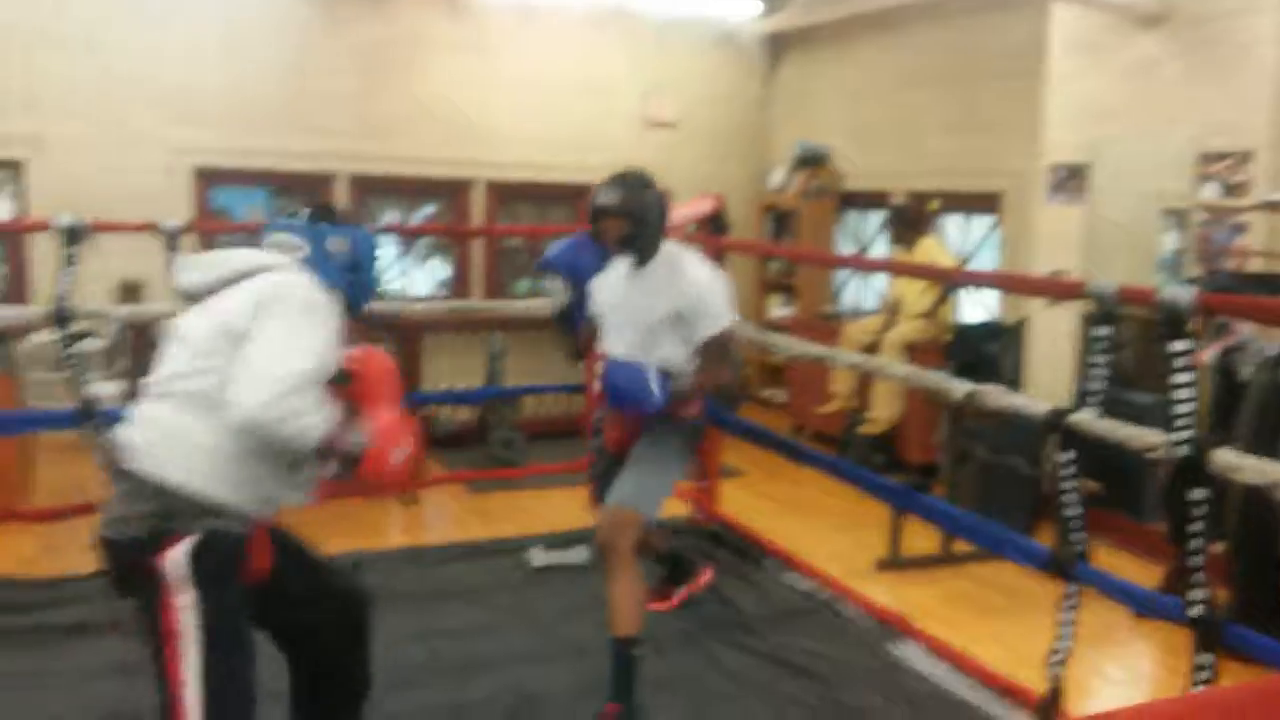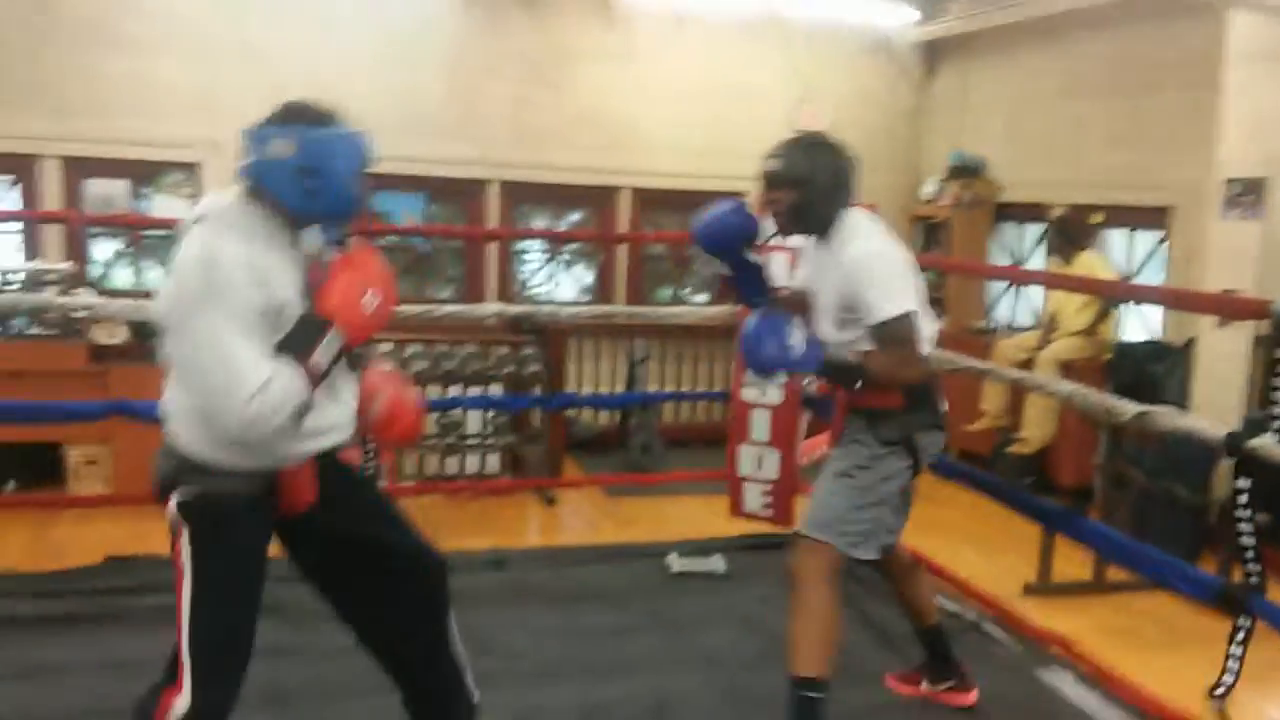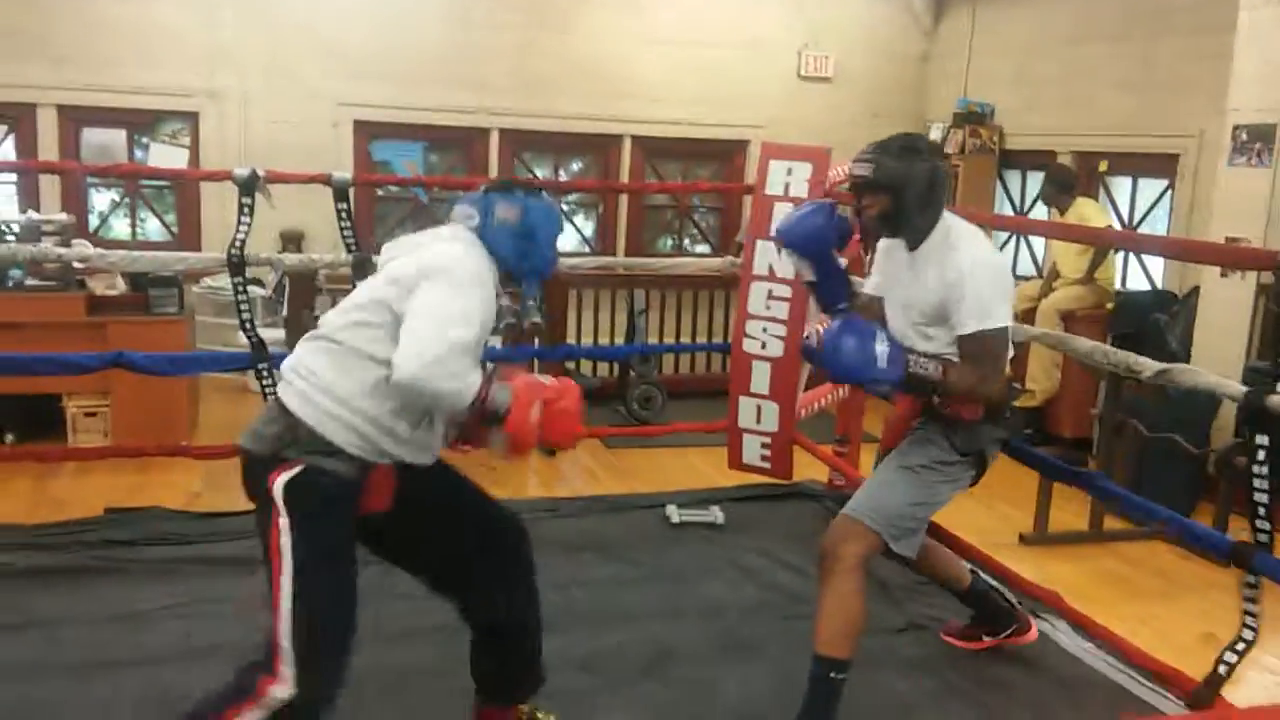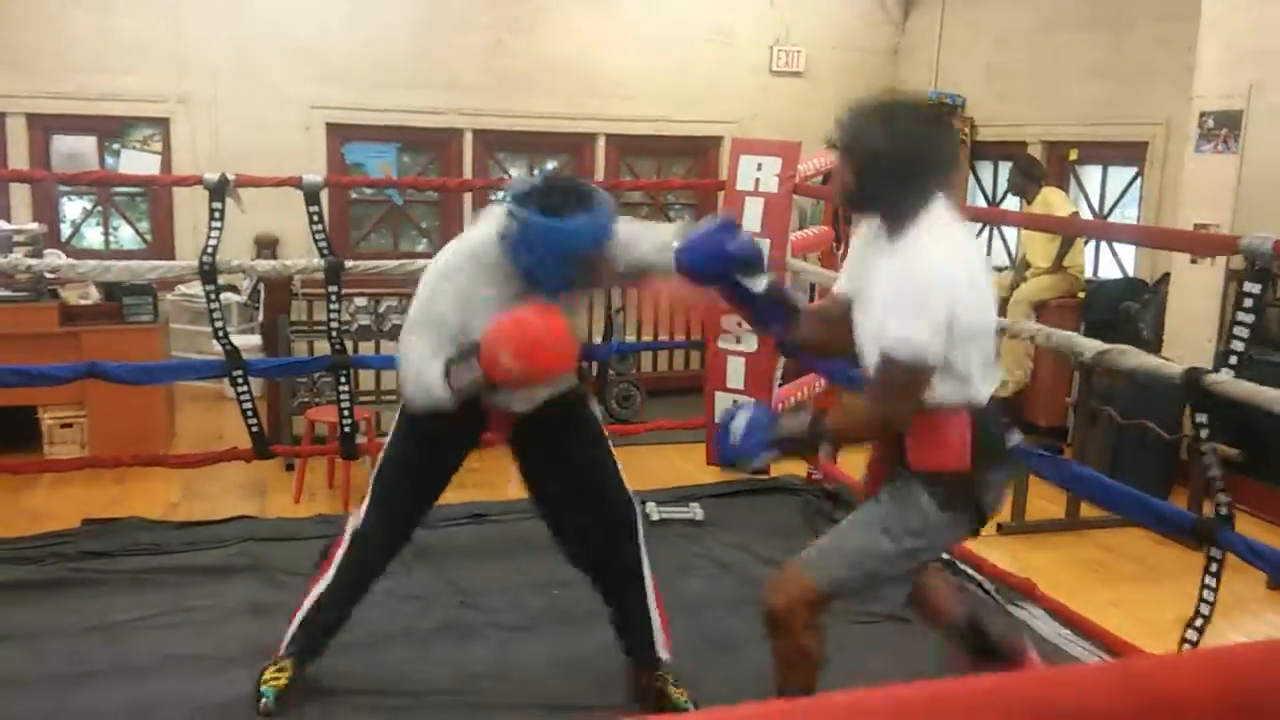
dt=0.7s
person 1, frame 1
left shoulder: (691, 277)
right shoulder: (609, 268)
left elbow: (720, 370)
left wrist: (671, 386)
left hip: (669, 419)
right hip: (623, 412)
left knee: (616, 537)
right knee: (621, 513)
person 1, frame 2
left shoulder: (866, 250)
right shoulder: (829, 241)
left elbow: (908, 367)
right elbow: (793, 315)
left wrist: (819, 356)
left hip: (890, 423)
right hip: (886, 420)
left knee: (811, 564)
right knee: (883, 545)
right ankle: (945, 672)
person 1, frame 3
left shoulder: (971, 262)
right shoulder: (896, 241)
left elbow: (985, 383)
right elbow: (868, 320)
left wrist: (900, 369)
right wrist: (822, 266)
left hip: (956, 425)
right hip: (922, 413)
left knee: (844, 546)
right knee: (895, 531)
right ankle: (1000, 617)
person 1, frame 4
left shoulder: (933, 269)
right shoulder: (884, 228)
left elbow: (886, 410)
right elbow: (829, 329)
left wrist: (784, 429)
right wrist: (744, 288)
left hip: (945, 473)
right hip: (916, 448)
left knee: (788, 601)
right knee: (901, 561)
right ankle: (995, 649)
person 2, frame 1
left shoulder: (244, 293)
right shoulder: (301, 297)
right elbow: (263, 407)
right wrist: (353, 440)
left hip: (218, 518)
right hip: (177, 534)
left knee: (334, 613)
person 2, frame 2
left shoulder: (294, 236)
right shoulder: (213, 256)
right elbow: (249, 411)
left wrist: (361, 382)
right wrist: (337, 327)
left hip: (307, 464)
right hip: (224, 480)
left knee: (411, 579)
person 2, frame 3
left shoulder: (449, 261)
right shoulder: (462, 268)
right elbow: (426, 371)
left wrist: (520, 402)
right wrist: (498, 400)
left hip: (373, 461)
right hip: (307, 460)
left knee: (501, 546)
person 2, frame 4
left shoulder: (581, 242)
right shoulder: (459, 268)
right elbow: (418, 378)
left wrist: (706, 240)
right wrist: (485, 366)
left hip: (547, 393)
right hip: (451, 399)
left knee: (612, 519)
right knee: (380, 526)
left ankle: (651, 670)
right ankle: (296, 654)
person 3, frame 1
left shoulder: (931, 247)
right shoulder: (900, 252)
left wrist: (932, 309)
right wrist: (890, 312)
left hip: (928, 320)
right hip: (903, 315)
left knee: (892, 339)
right knee: (851, 330)
left ankle: (883, 416)
right ankle: (845, 396)
person 3, frame 2
left shoulder: (1091, 260)
right shoulder: (1057, 265)
left wrist: (1091, 328)
right wrist: (1046, 331)
left hip: (1091, 338)
right hip: (1060, 332)
left knee: (1047, 357)
right knee: (1004, 347)
left ankle: (1035, 437)
right ankle: (995, 414)
person 3, frame 3
left shoulder: (1085, 207)
right shoulder: (1057, 214)
left wrist: (1088, 276)
right wrist: (1047, 282)
left hip: (1095, 286)
right hip: (1063, 281)
left knee: (1048, 307)
right knee: (1012, 297)
left ankle: (1040, 390)
person 3, frame 4
left shoulder: (1051, 196)
right shoulder: (1027, 205)
left wrist: (1055, 266)
right wrist: (1018, 272)
left hip: (1066, 272)
right hip: (1035, 271)
left knee: (1020, 297)
left ankle: (1013, 379)
